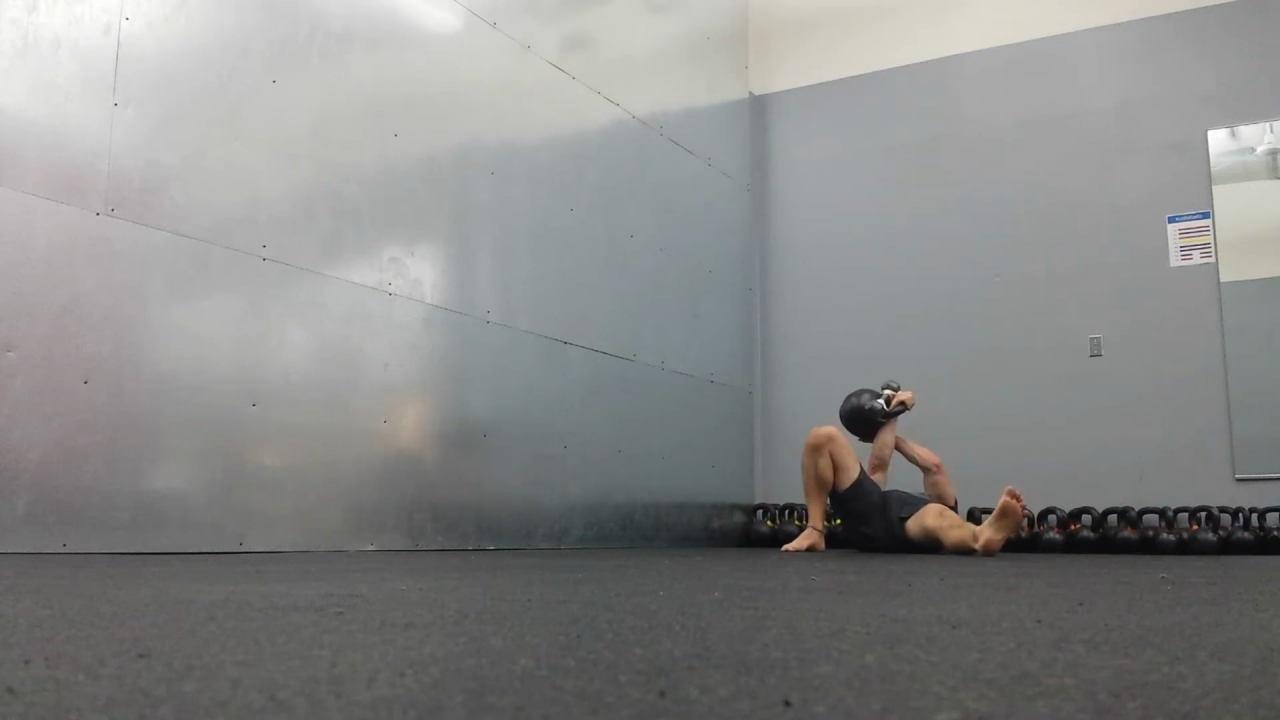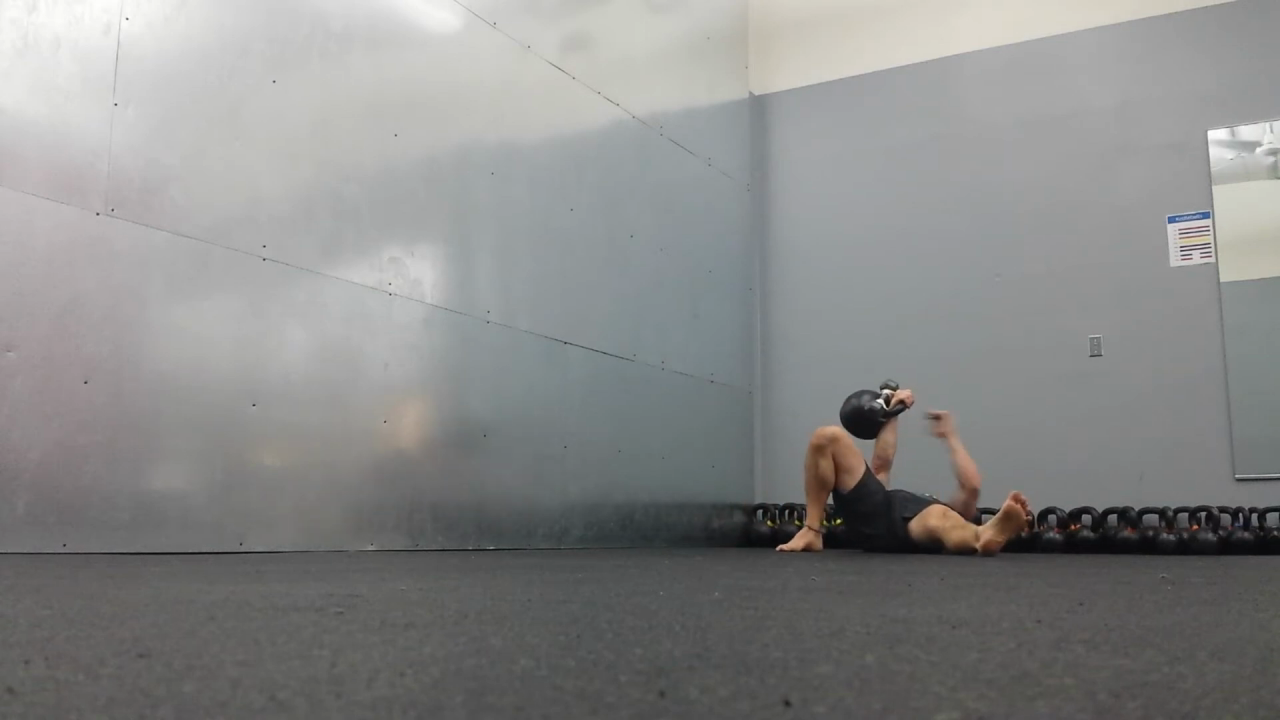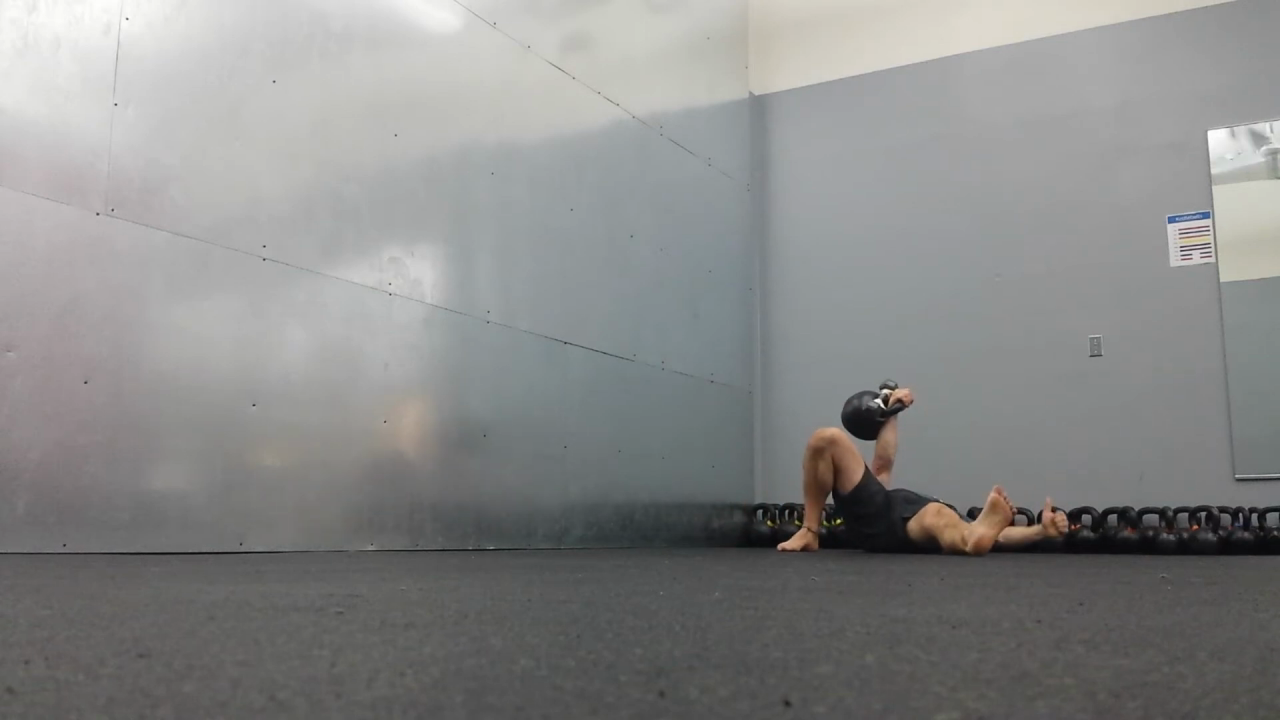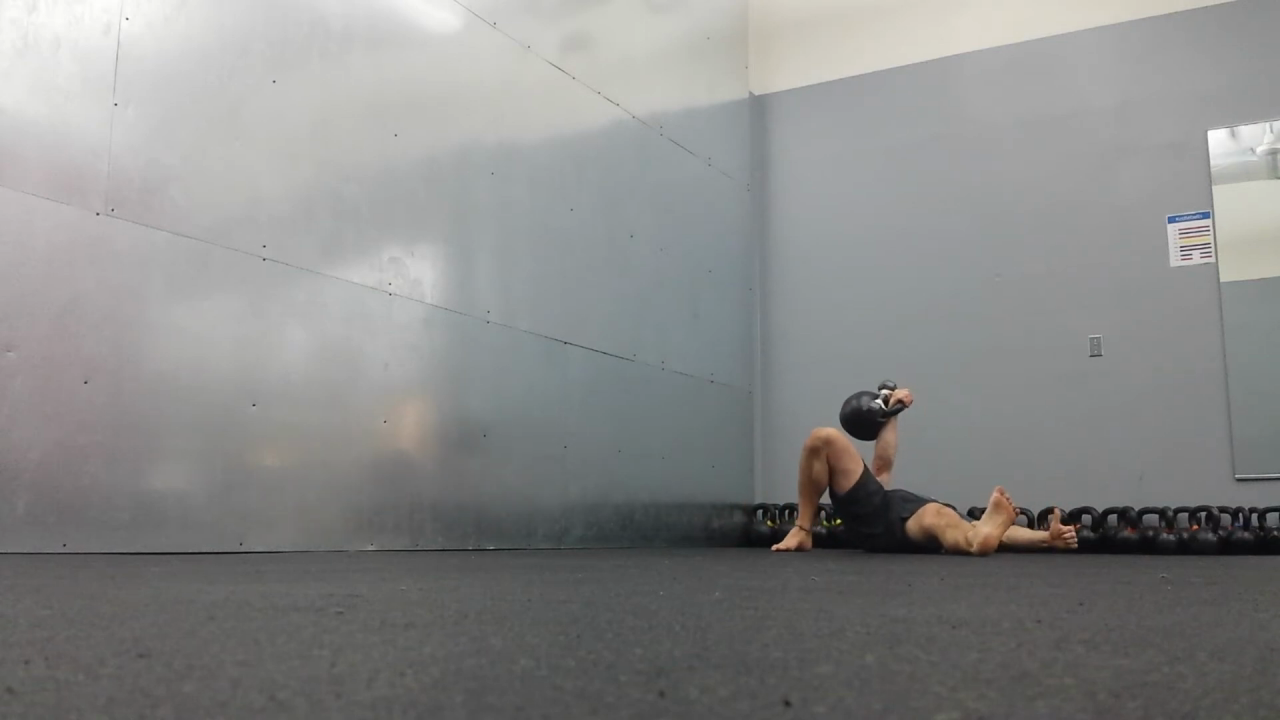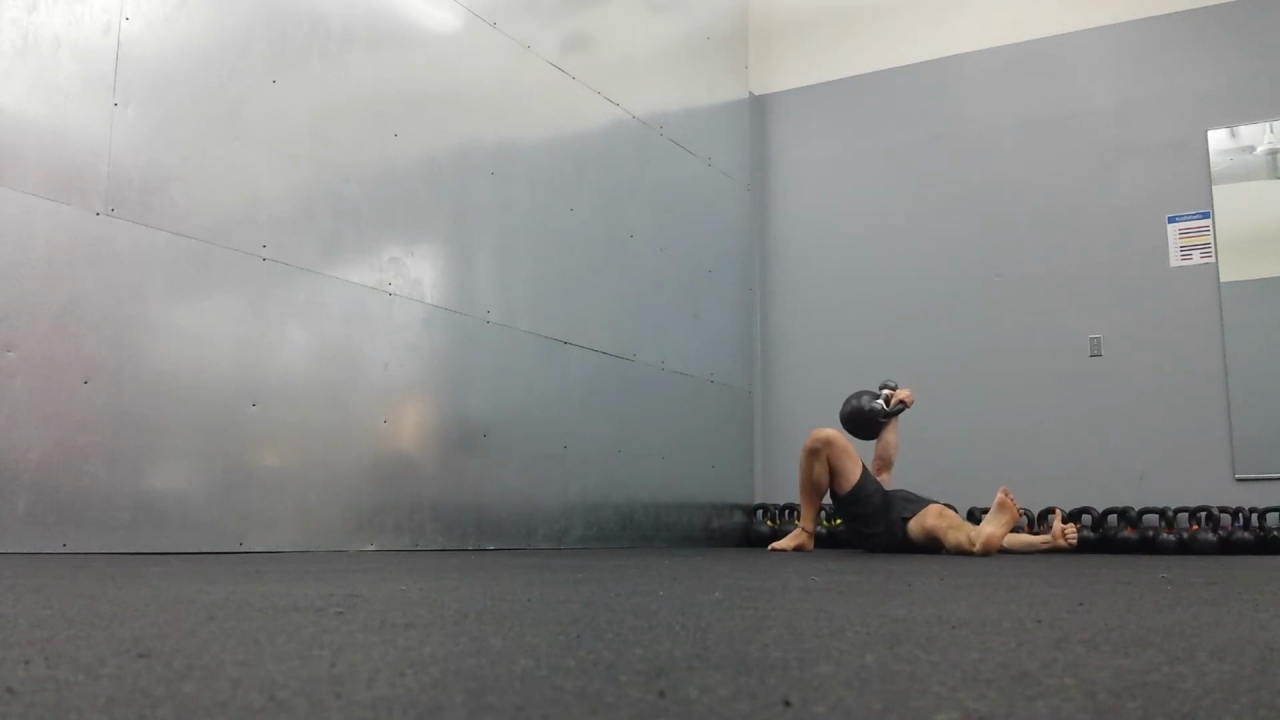
dt=0.4s
person 1, frame 1
left shoulder: (942, 509)
right shoulder: (883, 500)
left elbow: (933, 466)
right elbow: (877, 466)
left wrist: (893, 438)
right wrist: (891, 417)
left hip: (908, 529)
right hip: (870, 520)
left knee: (935, 517)
right knee: (823, 437)
left ankle: (984, 536)
right ankle: (814, 532)
person 1, frame 2
left shoulder: (952, 514)
left elbow: (971, 484)
right elbow: (880, 465)
left wrist: (950, 437)
right wrist: (893, 414)
left hip: (910, 530)
right hip: (874, 517)
left knee: (939, 518)
right knee: (828, 437)
left ankle: (986, 536)
right ankle: (812, 532)
person 1, frame 3
left shoulder: (953, 519)
left elbow: (1002, 533)
right elbow: (881, 466)
left wrist: (1042, 530)
right wrist: (891, 412)
left hip: (908, 530)
right hip: (874, 516)
right knee: (827, 439)
left ankle: (972, 539)
right ankle: (809, 532)
person 1, frame 4
left shoulder: (951, 520)
left elbow: (999, 534)
right elbow: (881, 466)
left wrist: (1049, 539)
right wrist: (891, 412)
left hip: (907, 531)
right hip: (873, 514)
right knee: (823, 439)
left ankle: (975, 540)
right ankle: (802, 531)
person 1, frame 5
left shoulder: (949, 522)
right shoulder: (882, 502)
left elbow: (999, 540)
right elbow: (882, 467)
left wrist: (1050, 541)
right wrist: (892, 412)
left hip: (909, 530)
right hip: (874, 513)
right knee: (823, 440)
left ankle: (979, 539)
right ankle: (805, 532)
